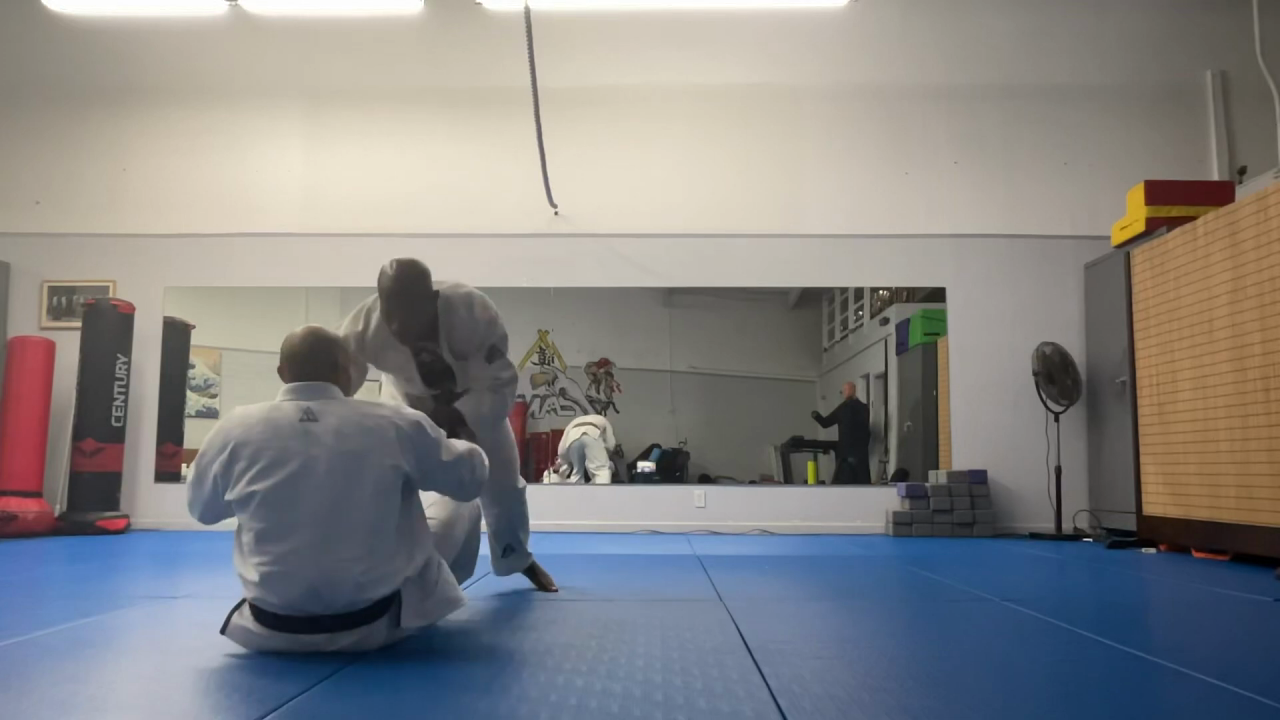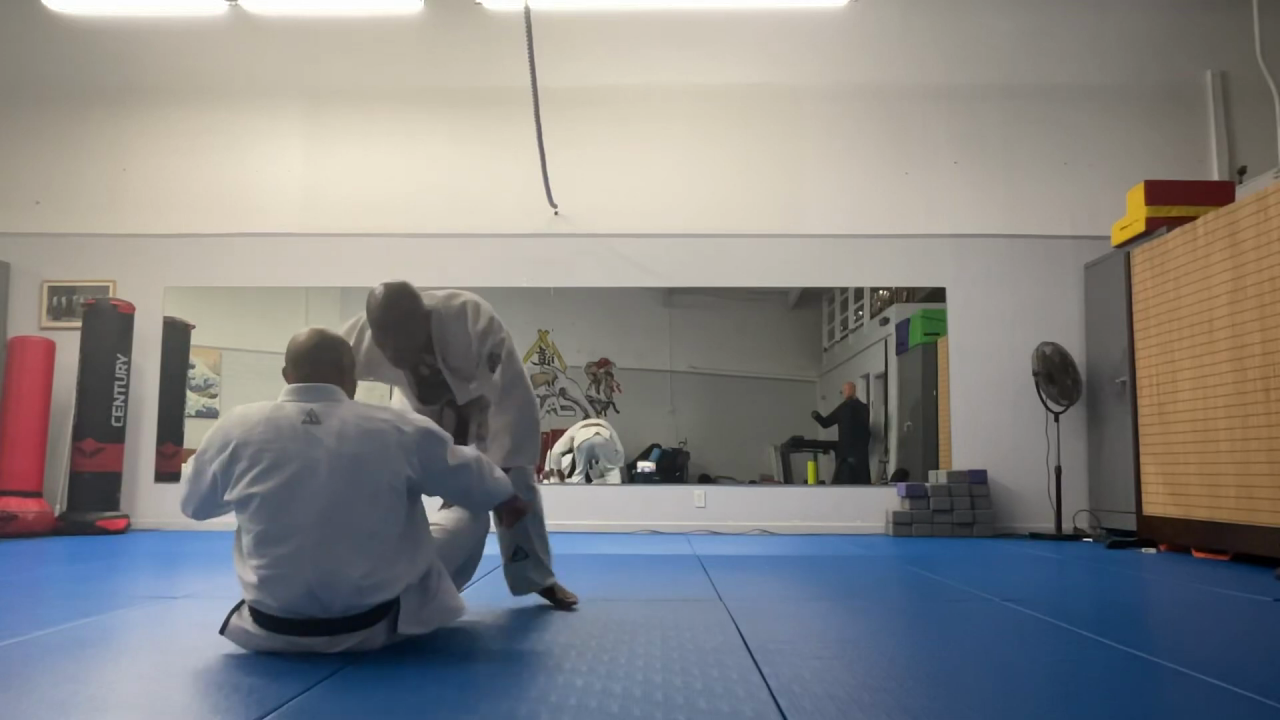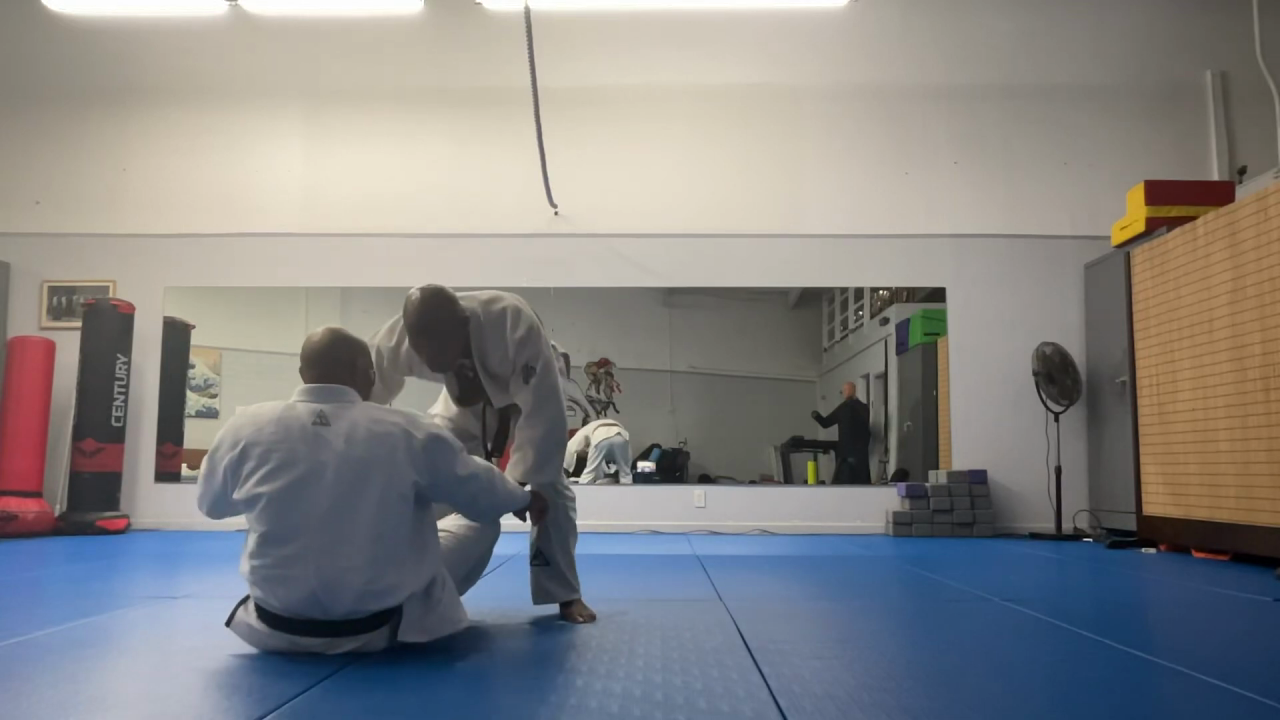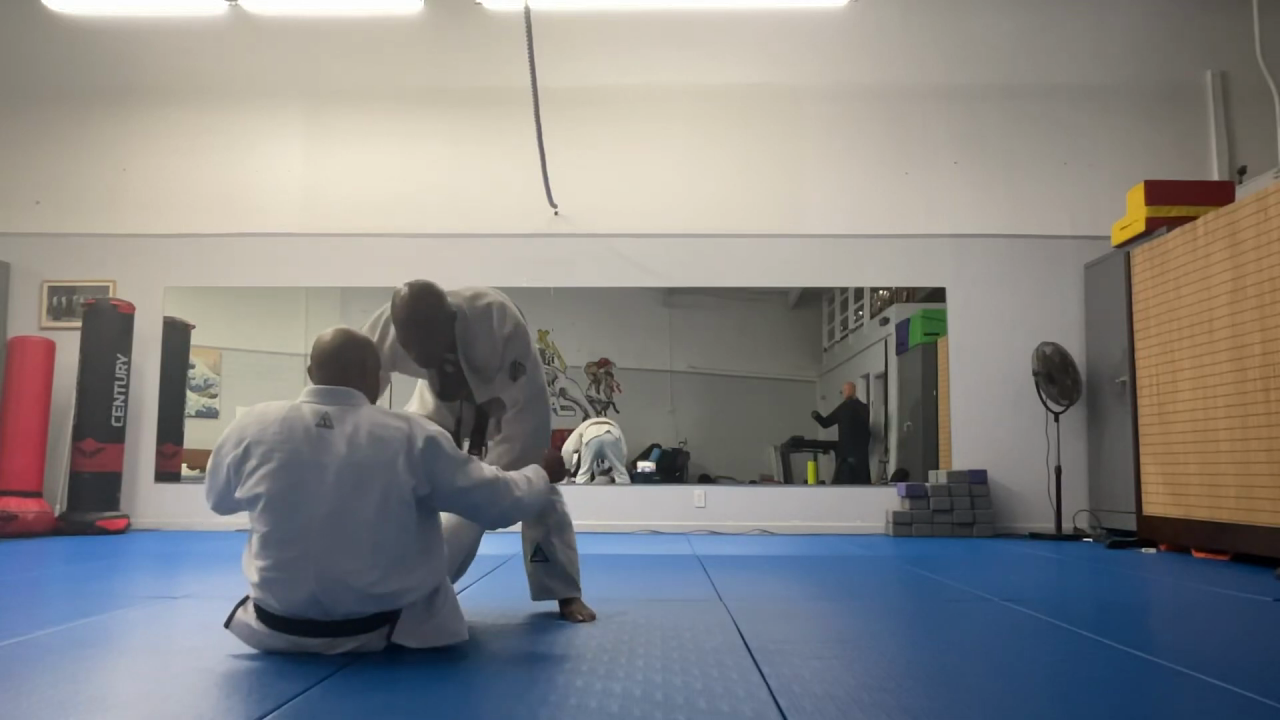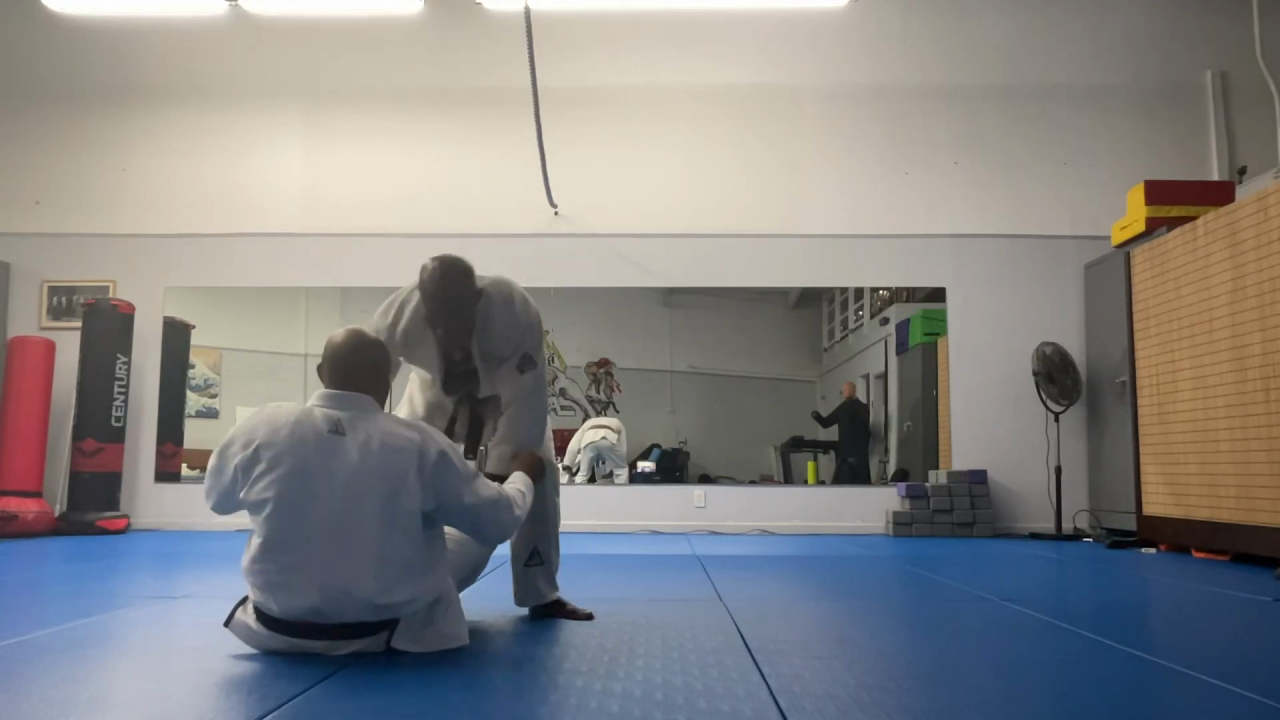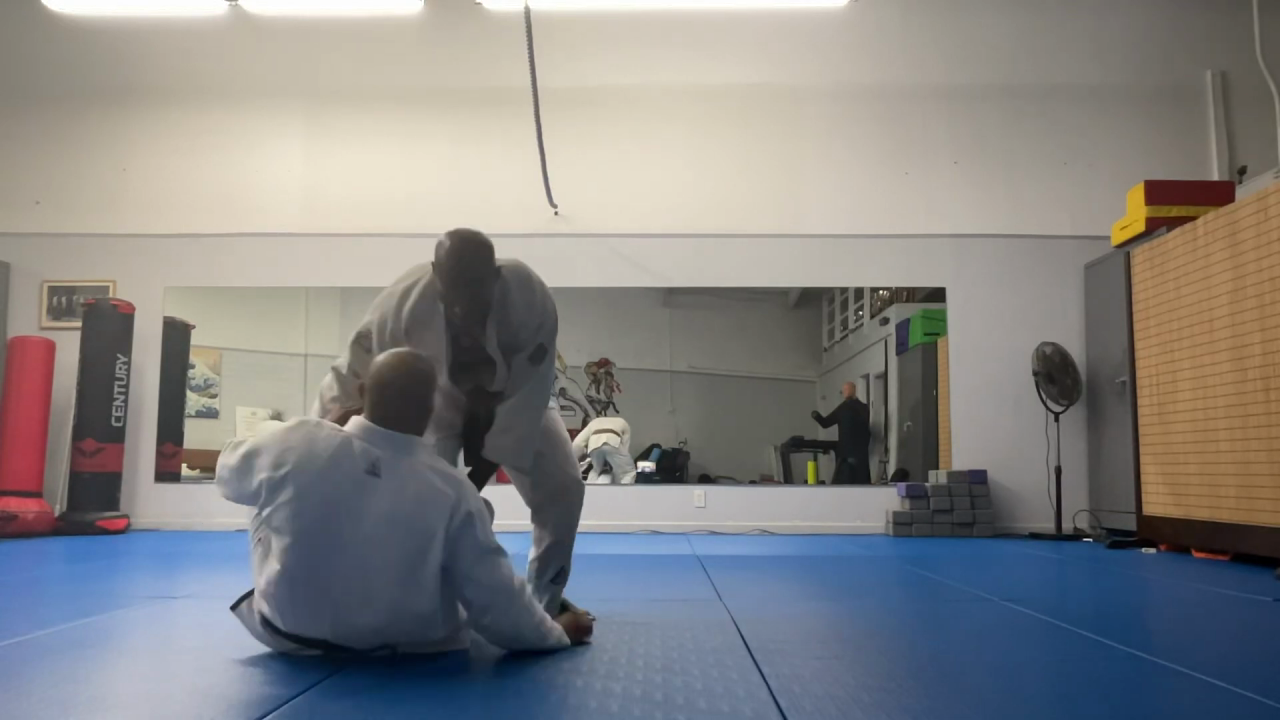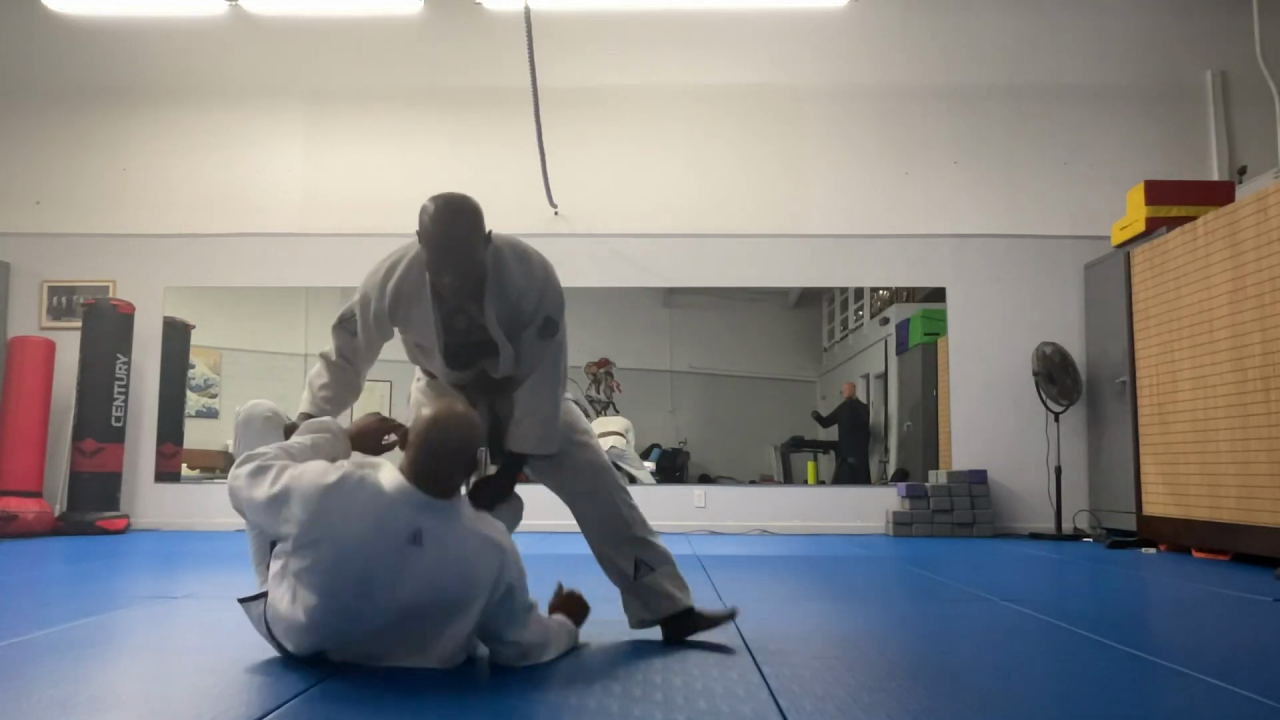
dt=0.4s
person 1, frame 1
left shoulder: (473, 310)
right shoulder: (363, 326)
left elbow: (498, 383)
left wrist: (449, 419)
left hip: (475, 402)
right hip: (410, 400)
left knee: (501, 485)
left ankle: (518, 559)
person 1, frame 2
left shoulder: (472, 320)
right shoulder: (358, 339)
left elbow: (514, 399)
left hip: (482, 401)
right hip: (420, 408)
left knee: (515, 483)
left ankle: (539, 579)
person 1, frame 3
left shoulder: (514, 325)
right shoulder: (399, 338)
left elbow: (545, 415)
left wrist: (514, 486)
left hip: (532, 392)
right hip: (465, 402)
left knee: (548, 486)
left ankle: (566, 594)
person 1, frame 4
left shoulder: (498, 320)
right shoulder: (383, 331)
left elbow: (530, 413)
left hip: (507, 394)
right hip: (439, 398)
left ankle: (565, 592)
person 1, frame 5
left shoulder: (516, 311)
right shoulder: (398, 315)
left elbow: (525, 406)
left wrist: (492, 483)
left hip: (504, 392)
right hip: (435, 394)
left ankle: (540, 595)
person 1, frame 6
left shoulder: (531, 299)
right shoulder: (406, 298)
left elbow: (529, 395)
right elbow: (353, 368)
left wrist: (478, 478)
left hip: (514, 393)
right hip: (441, 396)
left knee: (562, 485)
left ankle: (548, 593)
person 1, frame 7
left shoulder: (530, 273)
right shoulder: (391, 279)
left elbow: (542, 378)
right elbow: (345, 354)
left wrist: (508, 473)
right wrist: (308, 423)
left hip: (519, 388)
right hip: (446, 392)
left knee: (591, 480)
left ankle: (667, 607)
person 2, frame 1
left shoulder: (236, 429)
right shoulder: (395, 424)
left elbow: (202, 508)
right elbow: (469, 477)
right wrist: (472, 449)
left hip: (275, 628)
right hip: (376, 622)
right knee: (459, 505)
person 2, frame 2
left shoulder: (236, 429)
right shoulder: (398, 430)
left elbow: (195, 505)
right elbow: (474, 482)
right wrist: (506, 498)
left hip: (274, 630)
right hip: (376, 624)
right knee: (471, 513)
person 2, frame 3
left shoulder: (249, 428)
right shoulder: (408, 432)
left elbow: (212, 503)
right elbow: (483, 492)
right wrist: (527, 500)
left hip: (279, 627)
right hip: (381, 625)
right knee: (480, 524)
person 2, frame 4
left shoulder: (253, 427)
right shoulder: (410, 437)
left elbow: (220, 500)
right elbow: (498, 502)
right wrist: (543, 475)
left hip: (281, 627)
right hip: (383, 627)
right knee: (462, 522)
person 2, frame 5
left shoulder: (261, 428)
right shoulder: (421, 446)
left elbow: (219, 498)
right elbow: (496, 521)
right wrist: (523, 477)
left hip: (282, 630)
right hip: (389, 632)
right knee: (473, 539)
person 2, frame 6
left shoulder: (293, 442)
right shoulder: (450, 492)
left elbow: (231, 477)
right elbow: (500, 610)
right wrist: (557, 633)
left hip: (288, 634)
right hip: (390, 644)
person 2, frame 7
left shoulder: (327, 492)
right shoulder: (492, 548)
left elbow: (247, 478)
right elbow: (521, 647)
left wrist: (340, 439)
right wrist: (567, 625)
left hip: (298, 641)
right hip: (401, 654)
